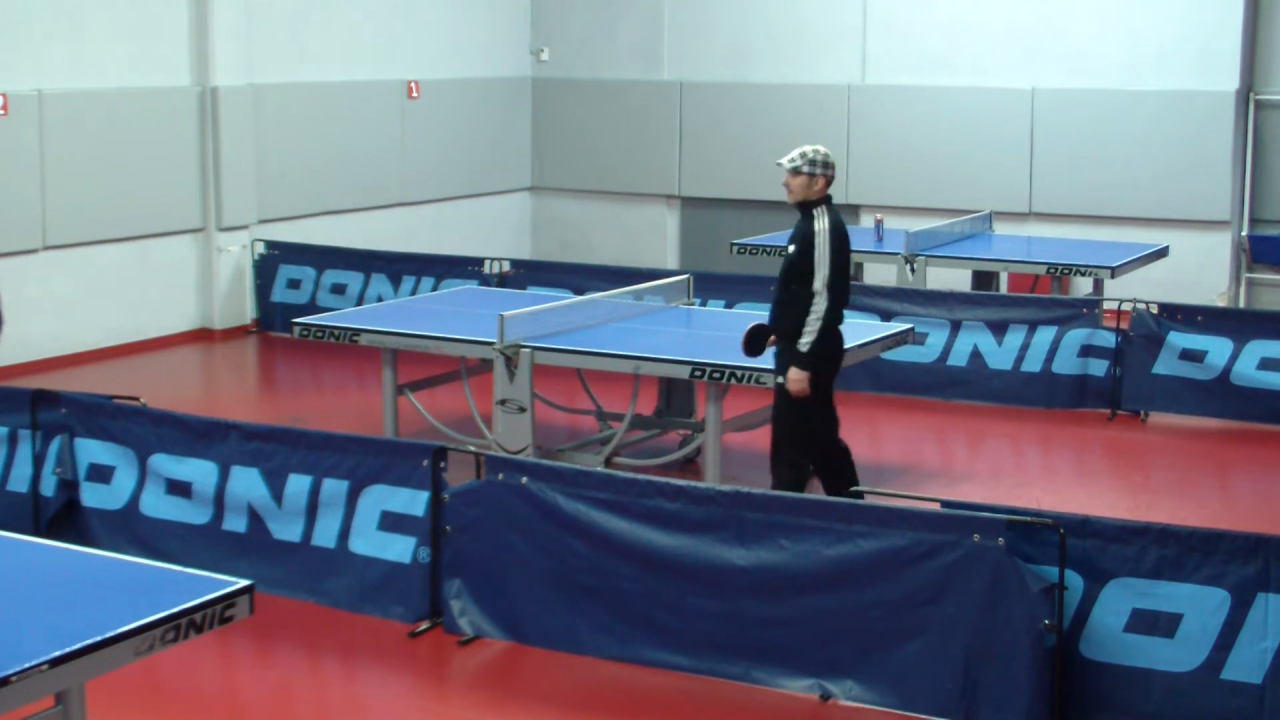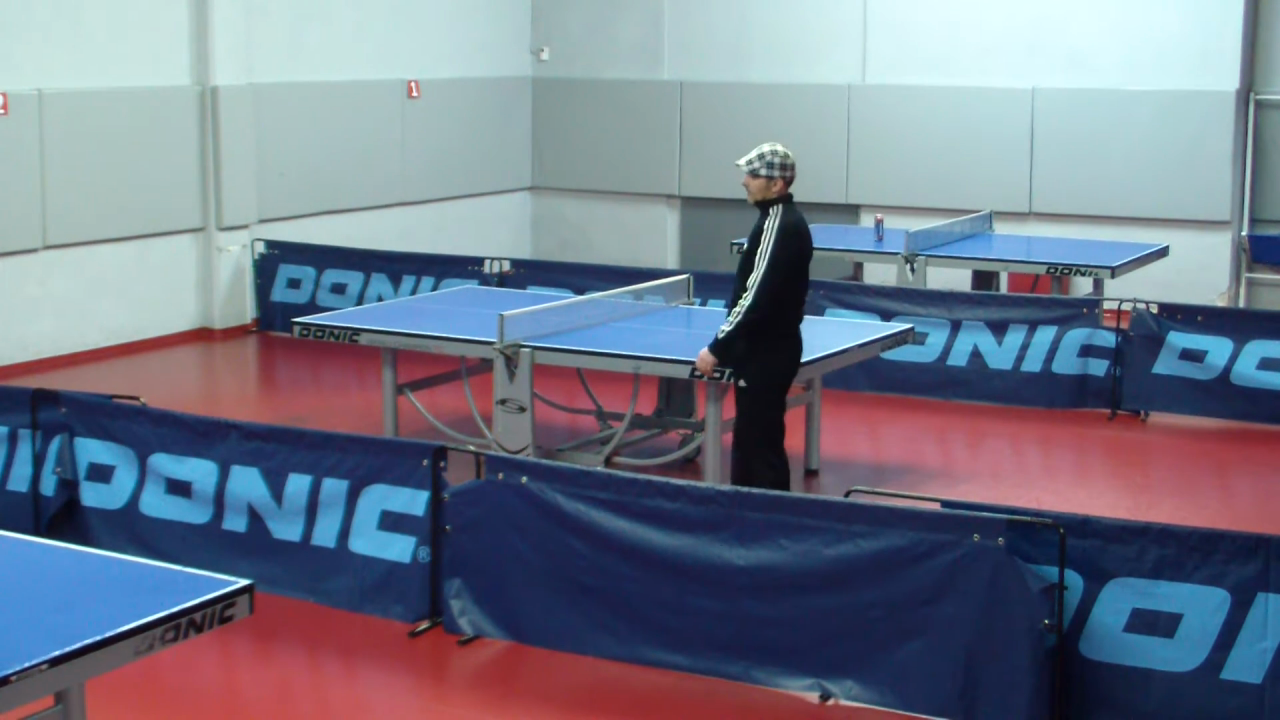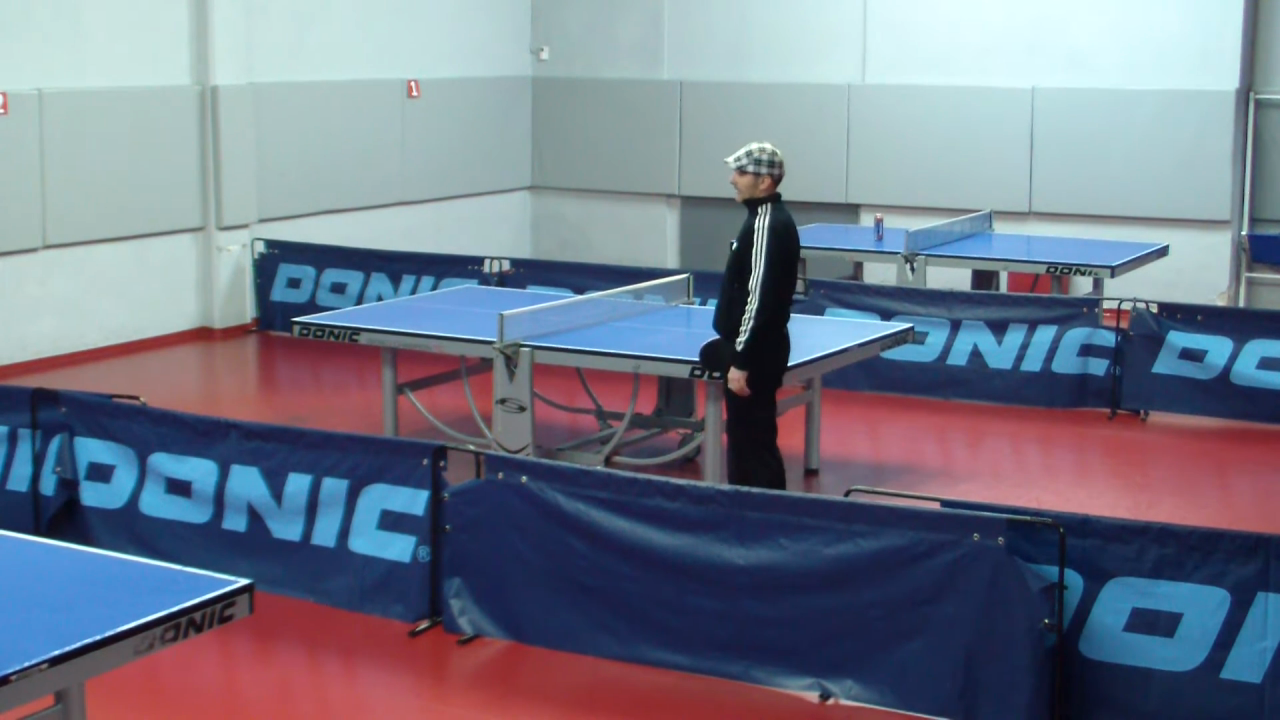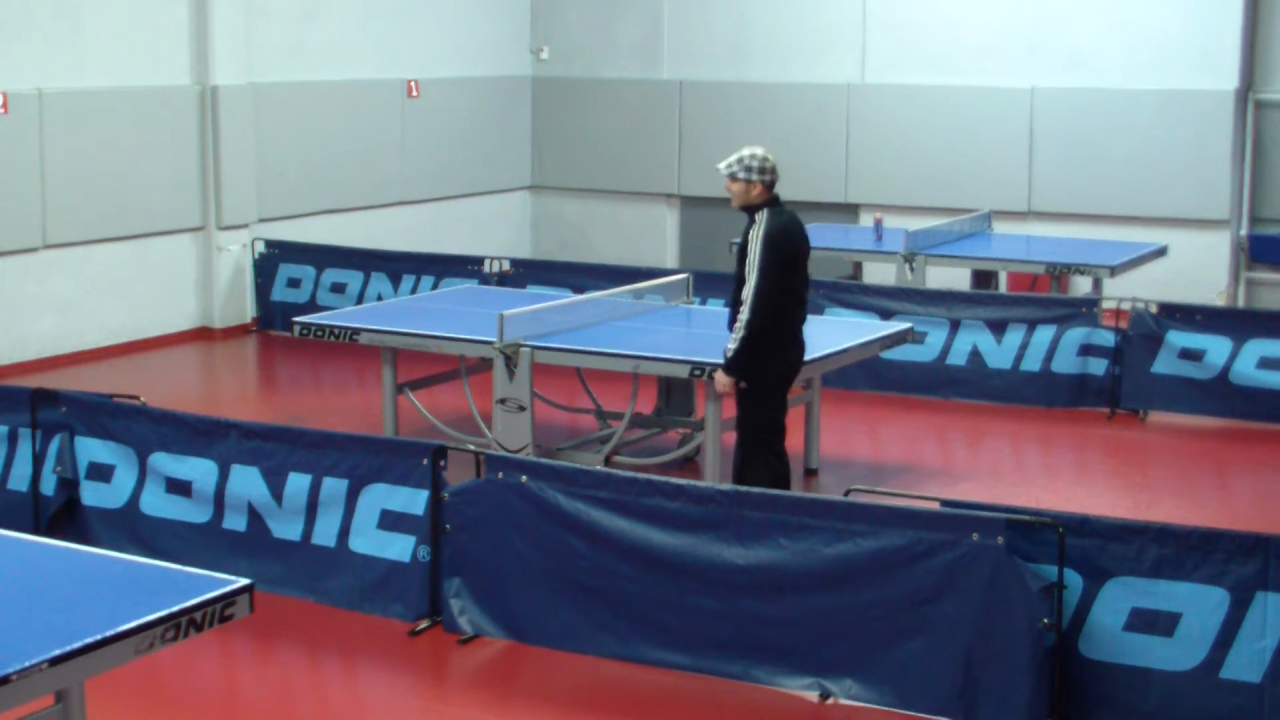
dt=0.5s
person 1, frame 1
left shoulder: (824, 228)
right shoulder: (812, 221)
left elbow: (822, 300)
left wrist: (800, 361)
right wrist: (781, 331)
left hip: (810, 354)
right hip: (808, 350)
left knee: (788, 444)
right knee: (821, 439)
person 1, frame 2
left shoulder: (778, 226)
right shoulder: (787, 220)
left elbow: (756, 298)
left wrist: (717, 348)
right wrist: (730, 346)
left hip: (768, 352)
right hip: (769, 347)
left knee: (761, 444)
right knee: (749, 439)
person 1, frame 3
left shoulder: (766, 226)
right shoulder: (772, 219)
left elbow: (759, 301)
left wrist: (740, 361)
right wrist: (736, 351)
left hip: (756, 354)
right hip: (758, 348)
left knee: (754, 442)
right knee: (744, 437)
person 1, frame 4
left shoulder: (764, 231)
right shoulder: (786, 220)
left elbow: (754, 307)
left wrist: (730, 366)
left hip: (767, 354)
right hip: (782, 345)
left knee: (761, 443)
right knee: (753, 437)
